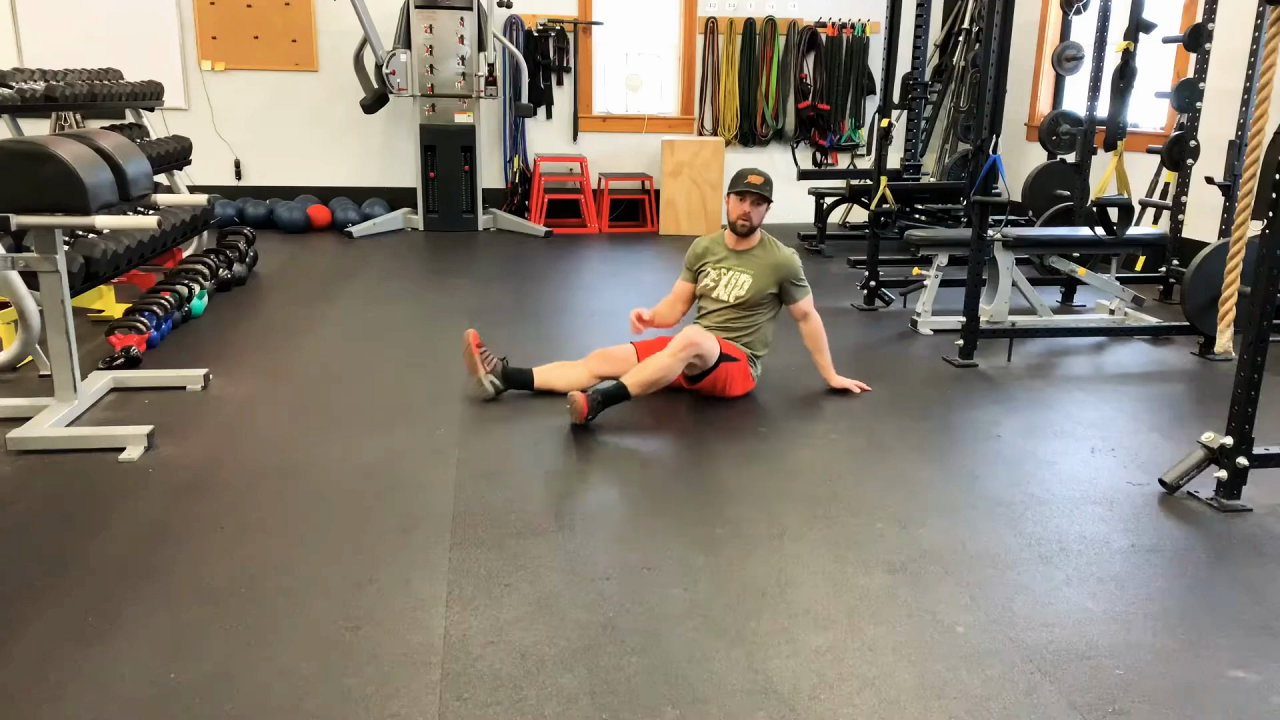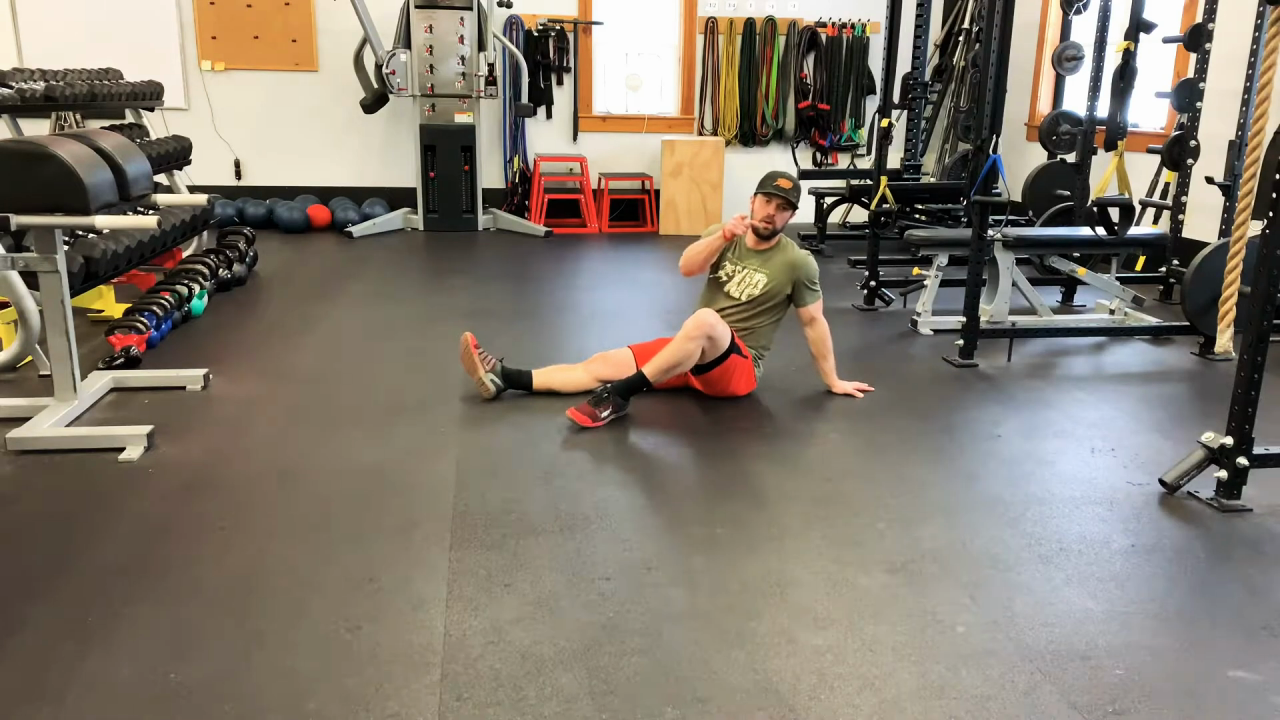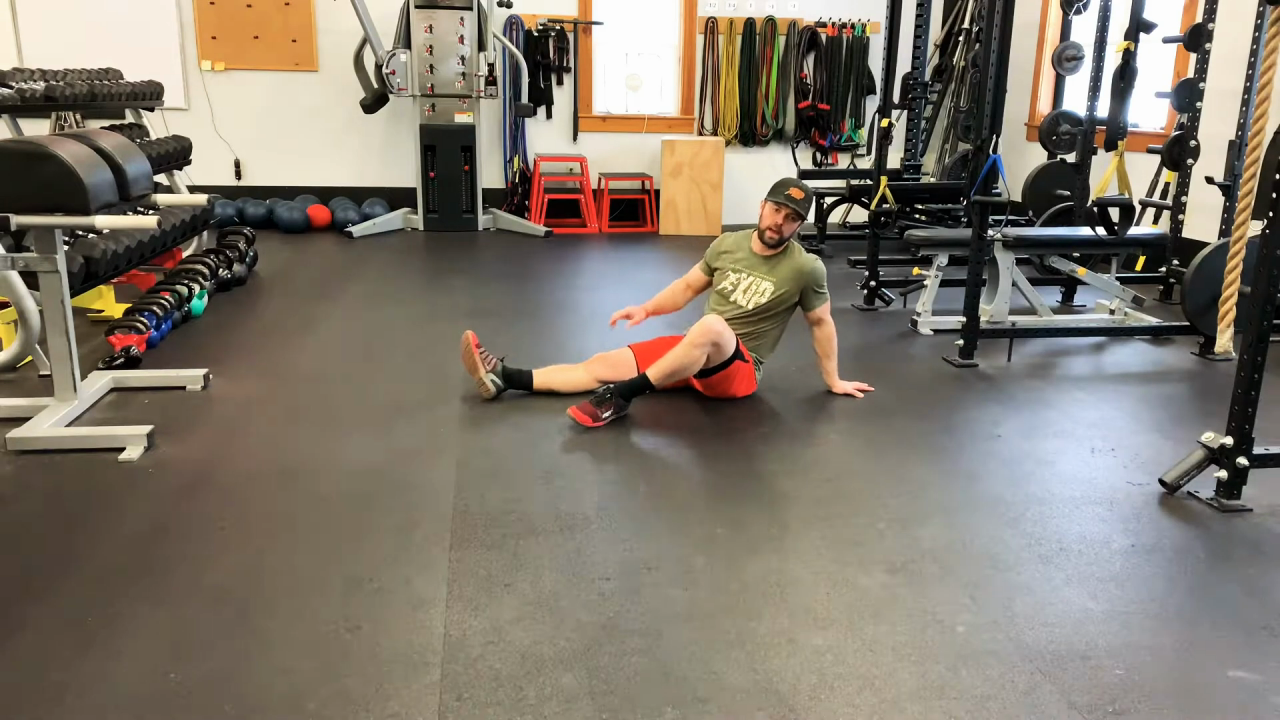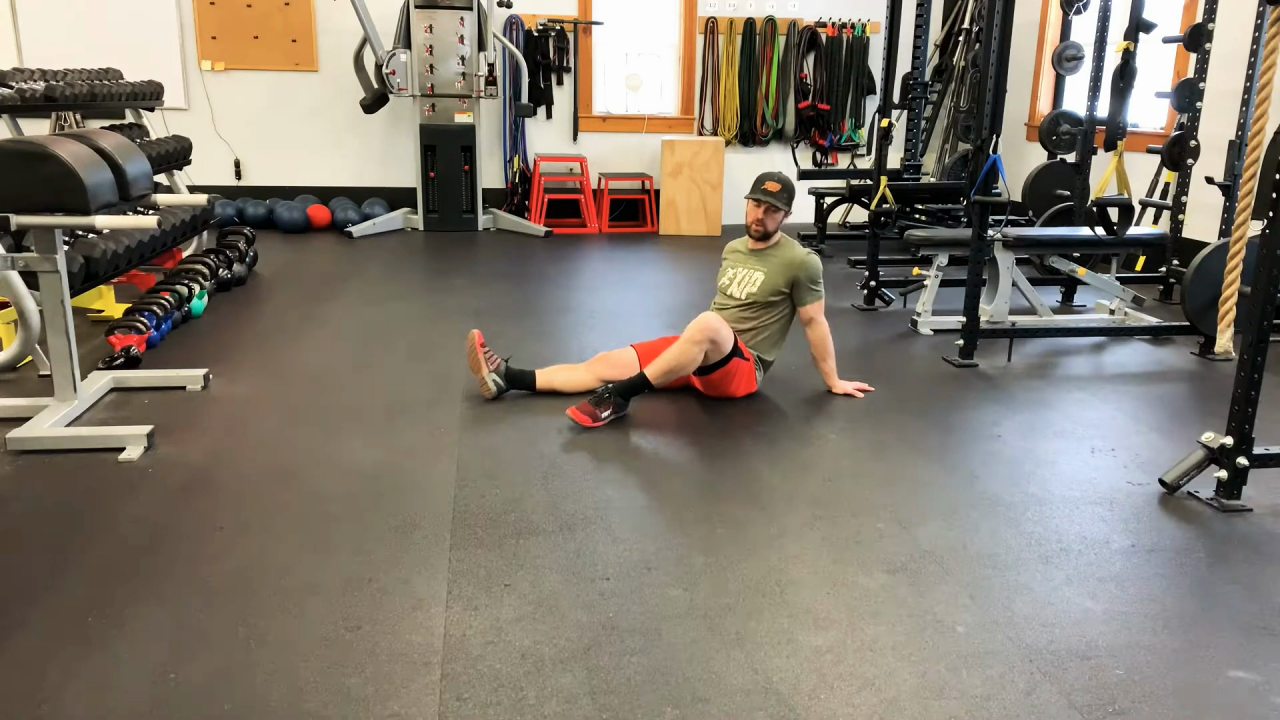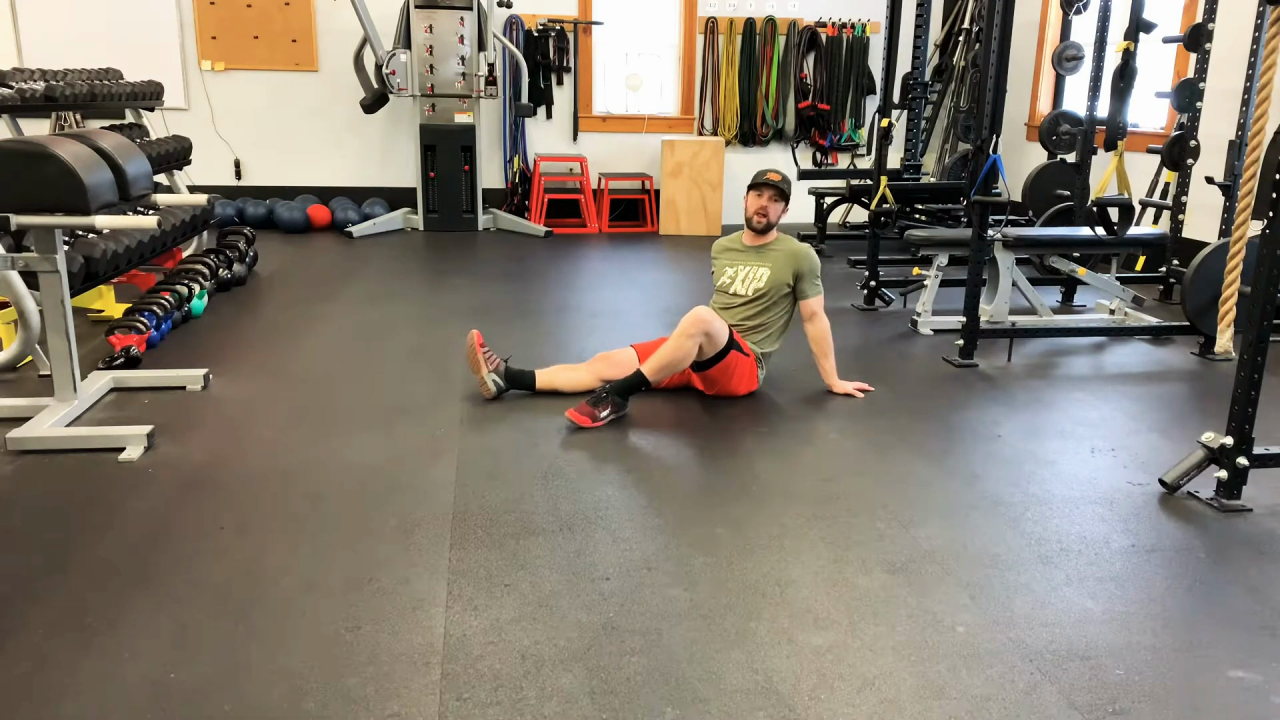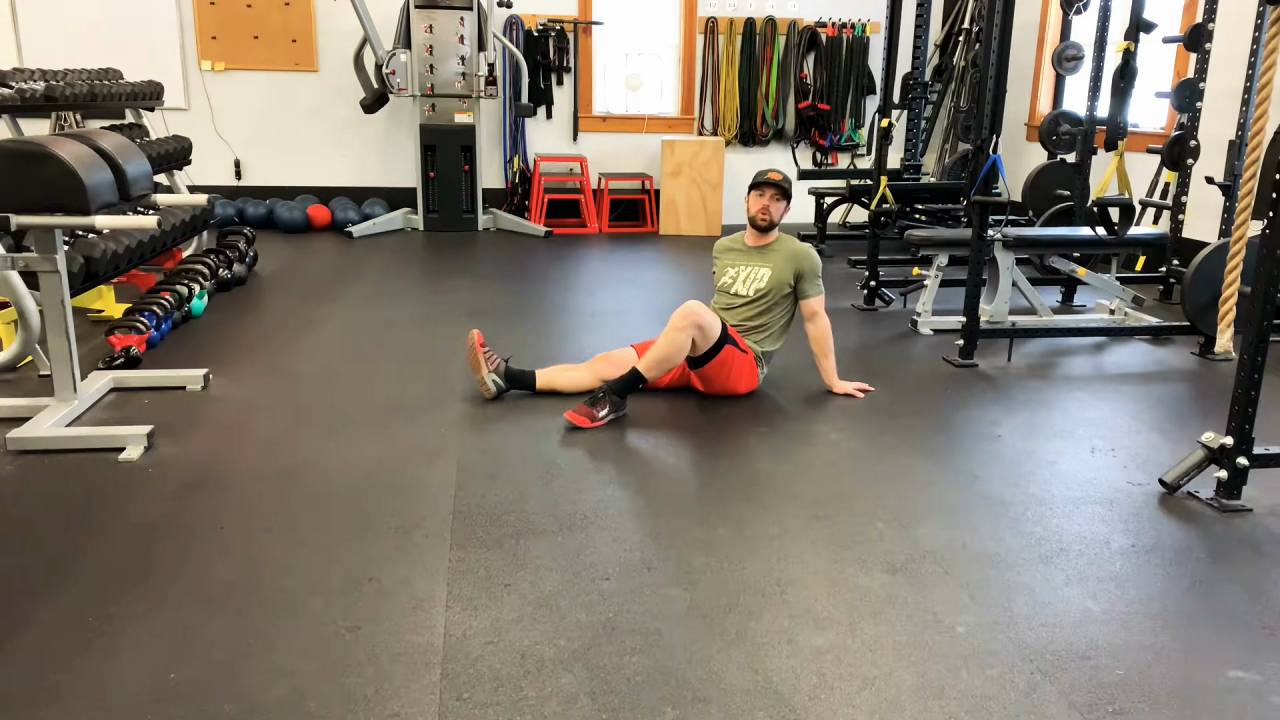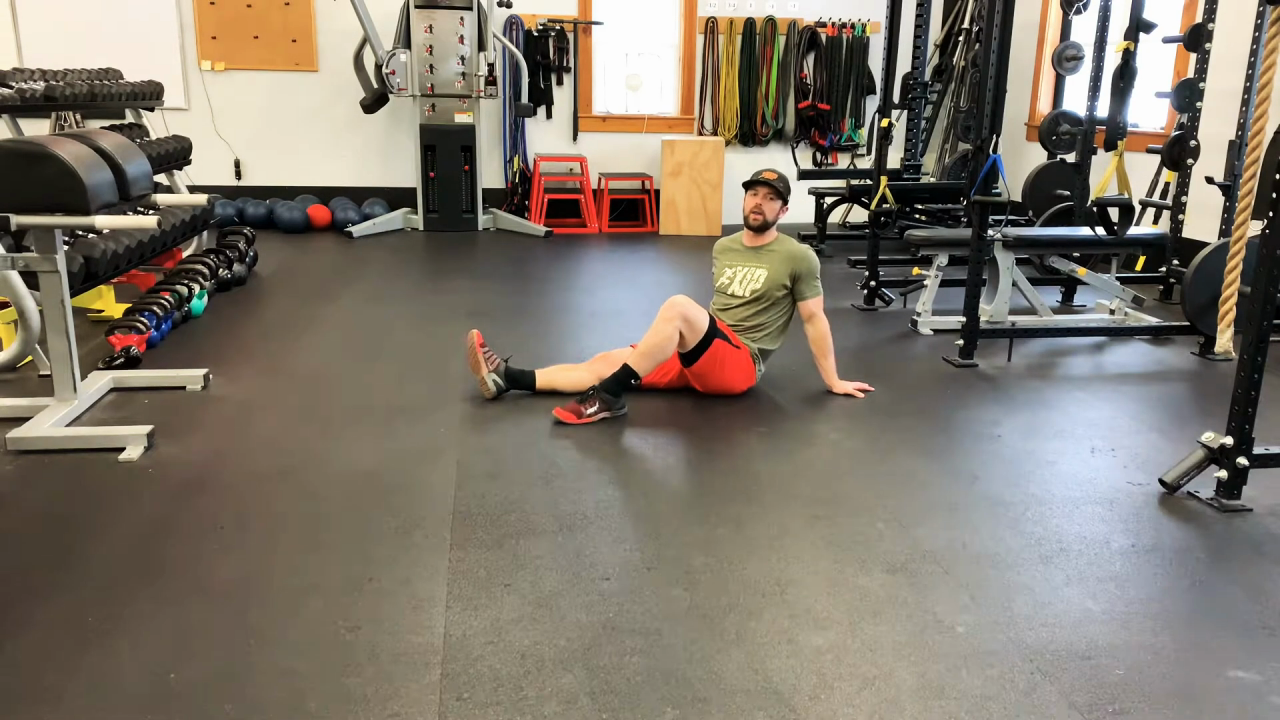
dt=0.5s
person 1, frame 1
left shoulder: (782, 261)
right shoulder: (704, 248)
left elbow: (806, 316)
right elbow: (676, 306)
left wrist: (831, 375)
right wrist: (650, 316)
left hip: (734, 365)
right hip: (690, 349)
left knee: (691, 340)
right knee: (601, 361)
left ankle: (597, 403)
right ankle: (504, 377)
person 1, frame 2
left shoulder: (797, 263)
right shoulder: (724, 234)
left elbow: (814, 321)
right elbow: (686, 267)
left wrist: (833, 380)
right wrist: (724, 235)
left hip: (736, 366)
right hip: (691, 353)
left knee: (704, 319)
right knee: (601, 364)
left ankle: (619, 396)
right ankle: (503, 378)
person 1, frame 3
left shoulder: (805, 269)
right shoulder: (728, 243)
left elbow: (822, 323)
right elbow: (688, 286)
left wrist: (834, 380)
right wrist: (646, 308)
left hip: (738, 368)
right hip: (692, 352)
left knee: (711, 326)
right knee: (602, 364)
left ankle: (622, 397)
right ankle: (505, 378)
person 1, frame 4
left shoulder: (800, 262)
right shoulder: (733, 249)
left elbow: (814, 322)
left wrist: (833, 381)
left hip: (741, 368)
right hip: (695, 355)
left knee: (707, 323)
right knee: (604, 363)
left ankle: (620, 396)
right ankle: (506, 378)
person 1, frame 5
left shoulder: (799, 256)
right shoulder: (722, 247)
left elbow: (814, 317)
left wrist: (833, 380)
left hip: (741, 365)
right hip: (697, 355)
left knee: (700, 317)
right knee: (607, 363)
left ankle: (618, 397)
right ankle: (507, 379)
person 1, frame 6
left shoulder: (800, 256)
right shoulder: (724, 247)
left elbow: (815, 317)
left wrist: (833, 380)
left hip: (741, 365)
right hip: (697, 356)
left knee: (691, 311)
right knee: (607, 362)
left ankle: (615, 397)
right ankle: (506, 378)
person 1, frame 7
left shoulder: (798, 258)
right shoulder: (723, 247)
left elbow: (814, 319)
left wrist: (833, 381)
left hip: (737, 364)
right hip: (696, 356)
left knee: (678, 305)
right knee: (606, 361)
left ankle: (609, 396)
right ankle: (506, 379)
